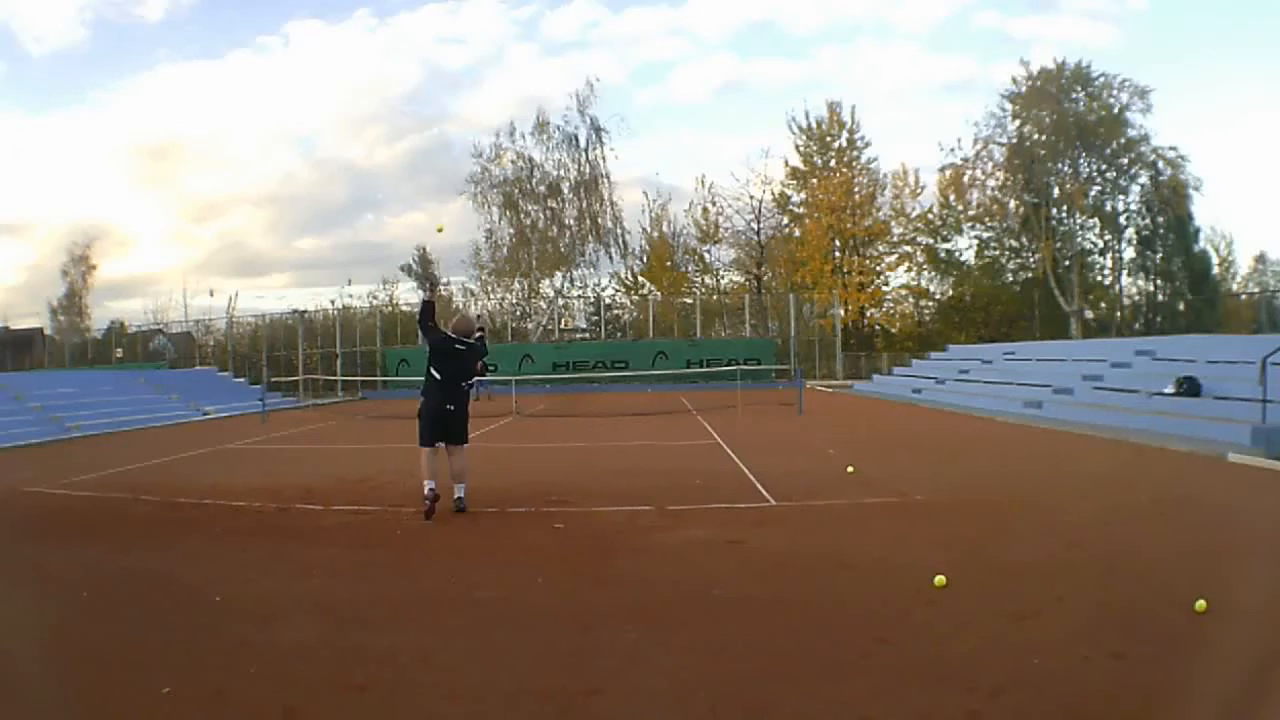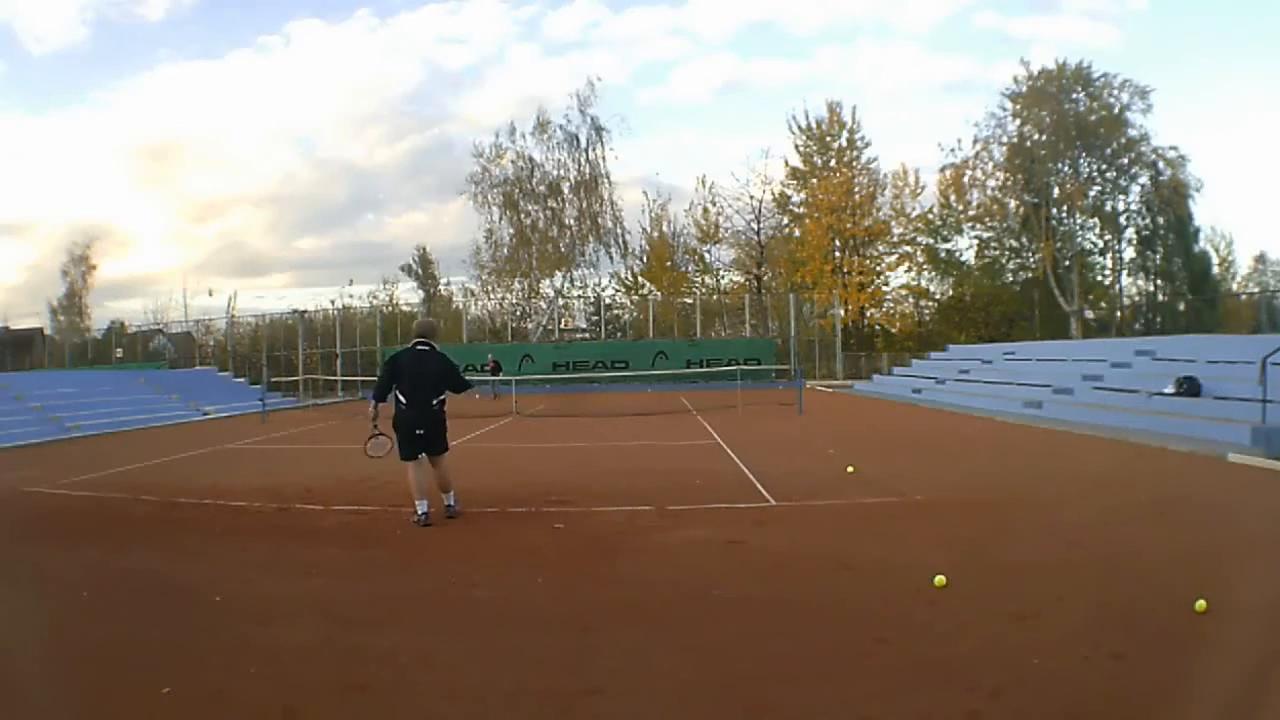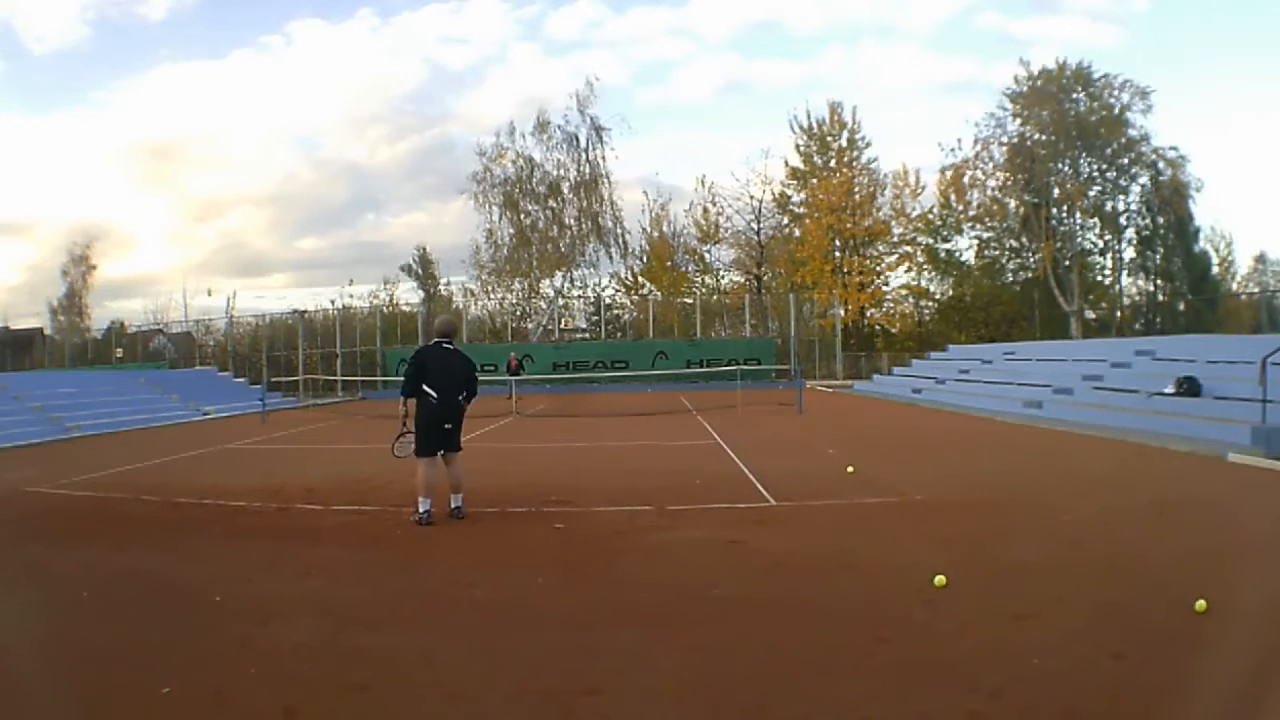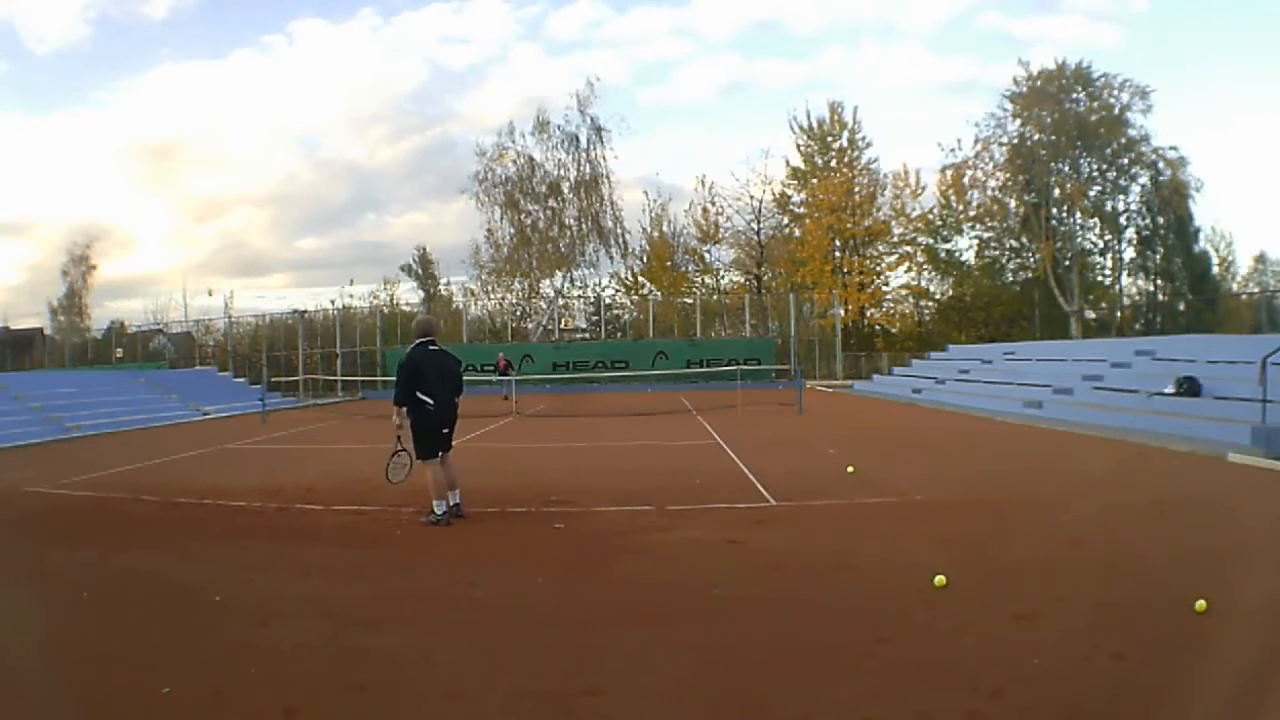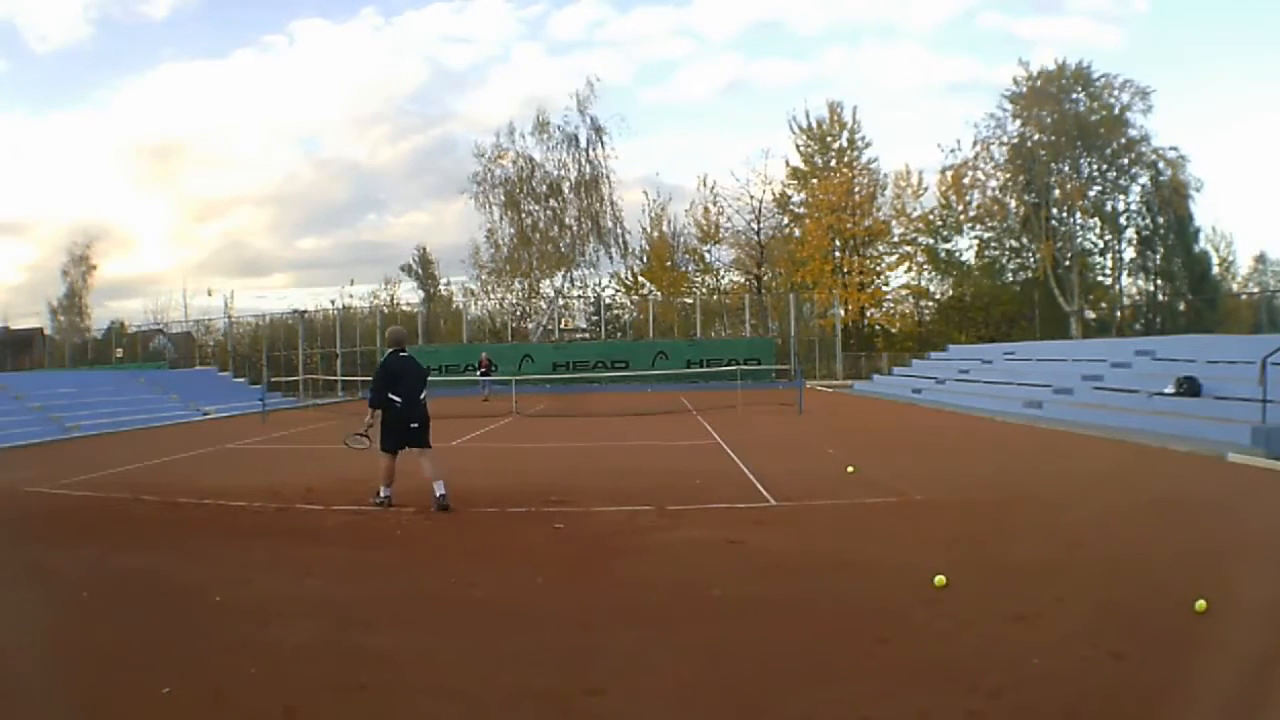
dt=1s
person 1, frame 1
left shoulder: (441, 342)
right shoulder: (474, 349)
left elbow: (426, 322)
left wrist: (429, 298)
right wrist: (480, 328)
left hip: (433, 405)
right hip: (458, 407)
left knee: (428, 450)
right knee: (456, 450)
left ankle: (429, 491)
right ankle: (459, 497)
person 1, frame 2
left shoulder: (399, 358)
right shoulder: (442, 360)
left elbow: (383, 383)
right elbow: (458, 385)
left wrist: (374, 407)
right wrist: (469, 384)
left hip: (406, 420)
right hip: (433, 419)
left knee: (414, 464)
right knee: (439, 461)
left ankle: (422, 512)
right ankle: (450, 505)
person 1, frame 3
left shoulder: (423, 353)
right shoulder: (464, 360)
left elbow: (410, 380)
right elbow: (471, 390)
left wrist: (403, 404)
right wrist: (461, 404)
left hip: (429, 414)
right hip: (453, 414)
left knee: (424, 461)
right knee: (452, 460)
left ankle: (424, 511)
right ankle: (457, 506)
person 1, frame 4
left shoulder: (412, 358)
right shoulder: (449, 358)
left elbow: (403, 389)
right elbow: (458, 387)
left wrist: (397, 414)
left hip: (424, 417)
right hip: (447, 414)
left knee: (430, 463)
right knee: (445, 458)
left ankle: (440, 512)
right ankle: (456, 504)
person 1, frame 5
left shoulder: (386, 365)
right shoulder: (416, 364)
left elbow: (377, 392)
left wrist: (370, 416)
left hip: (395, 416)
right hip: (419, 414)
left knee: (388, 455)
right knee: (424, 454)
left ankle: (384, 496)
right ankle: (440, 495)
